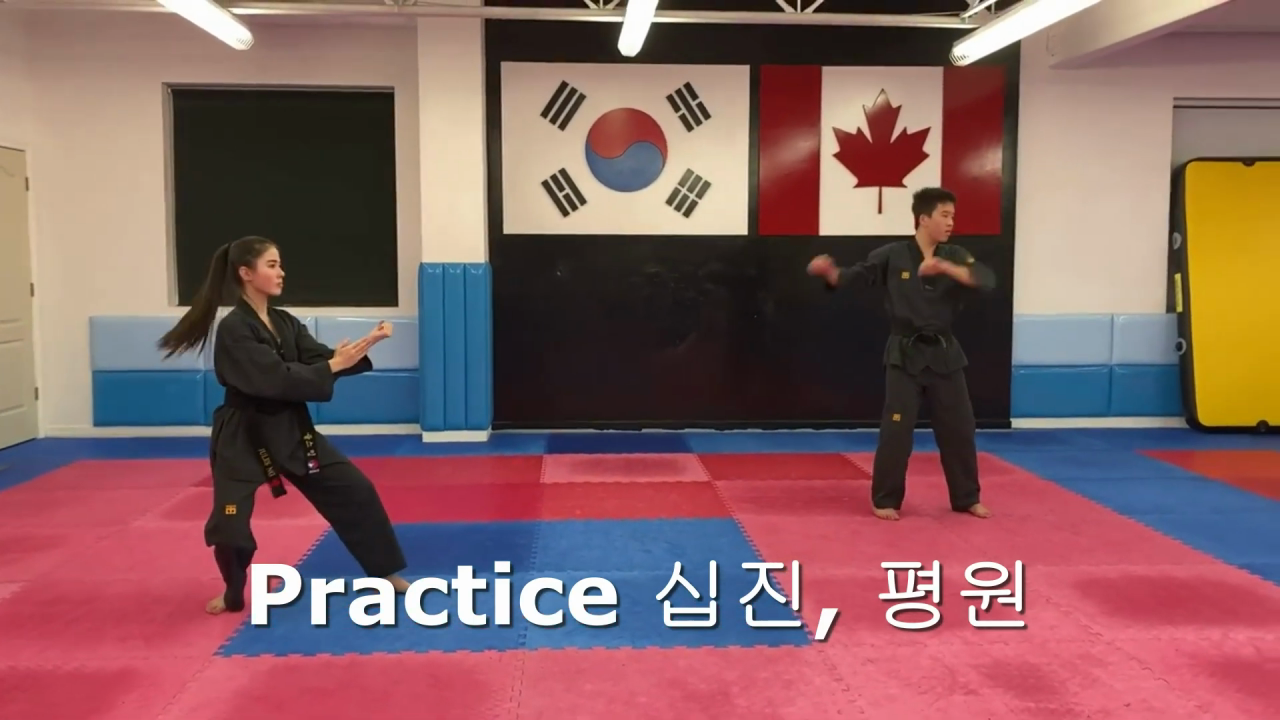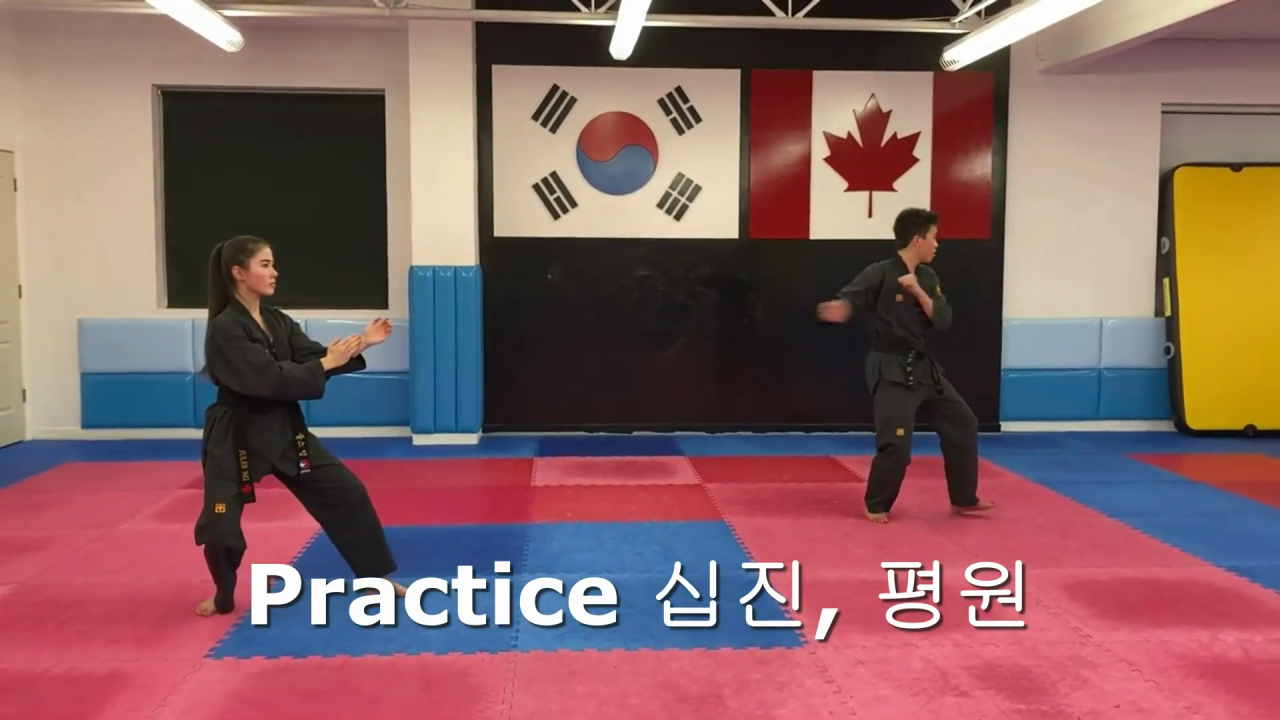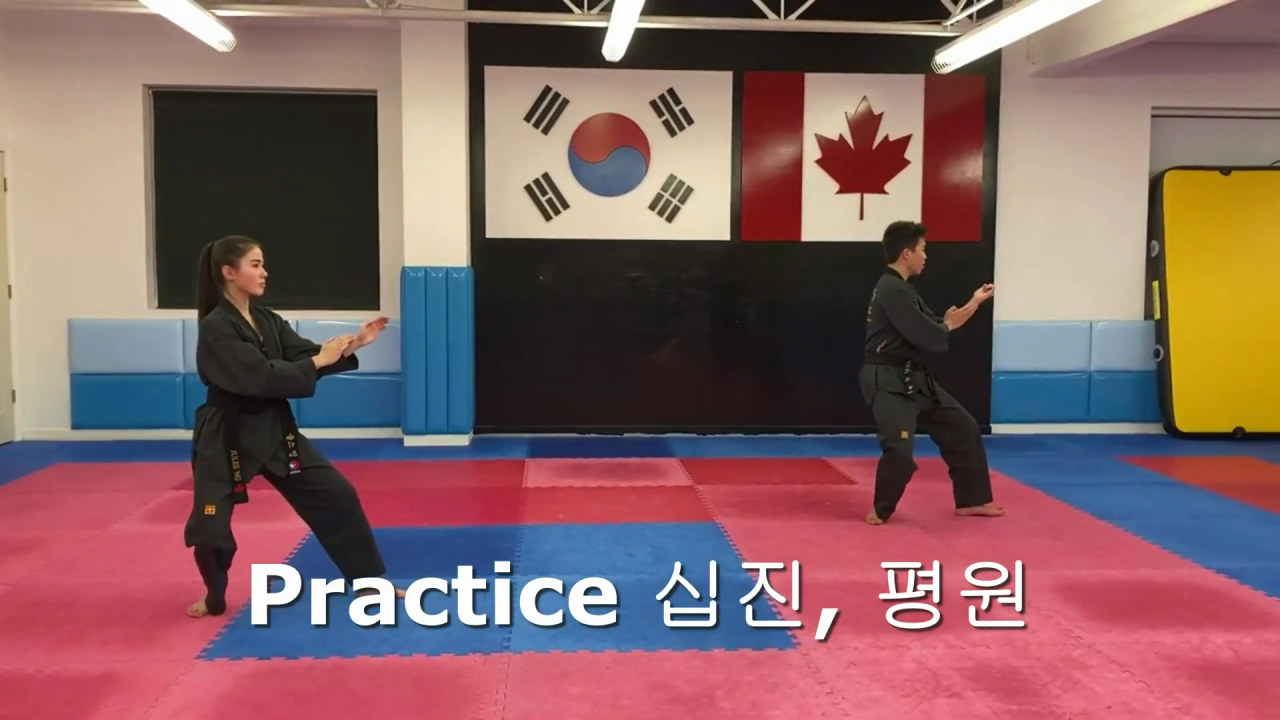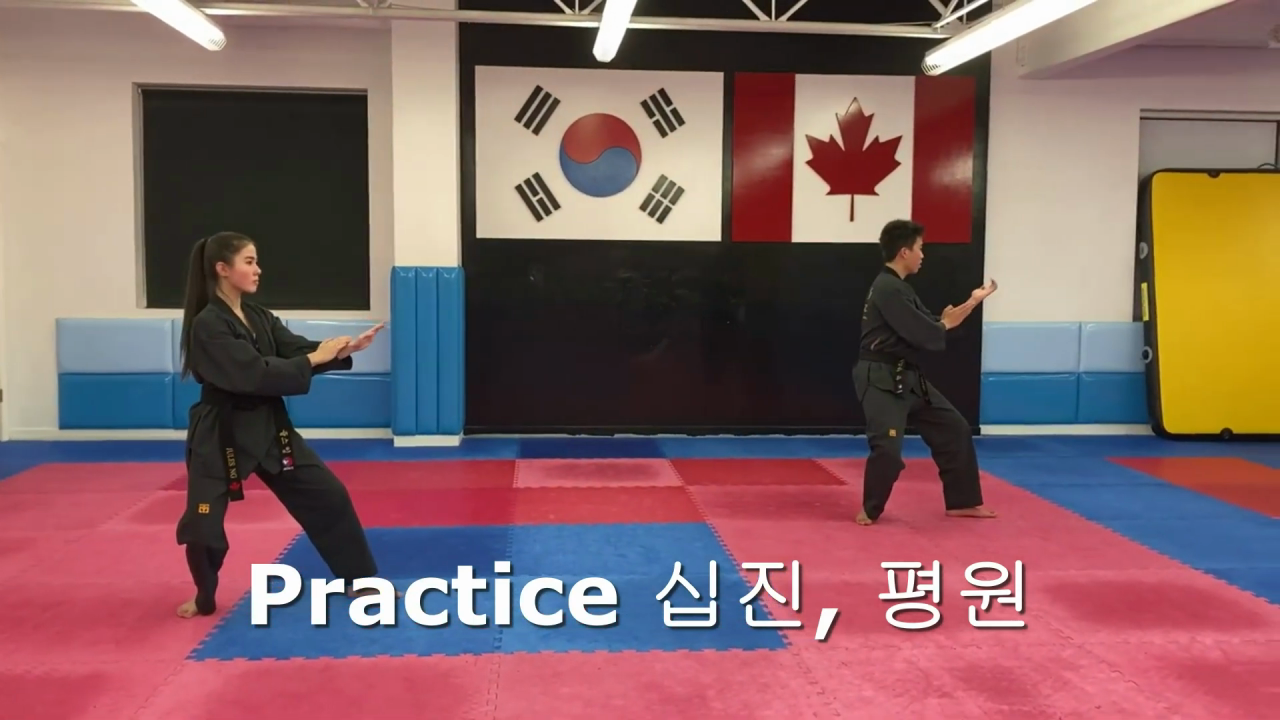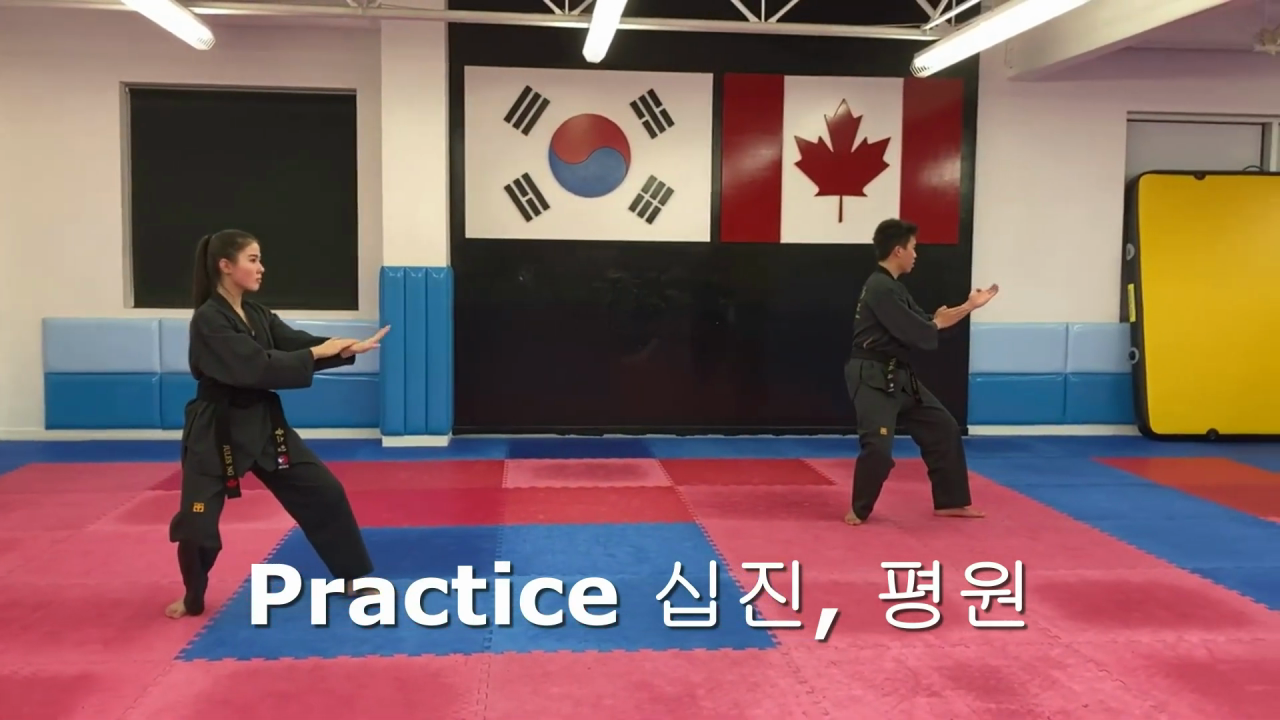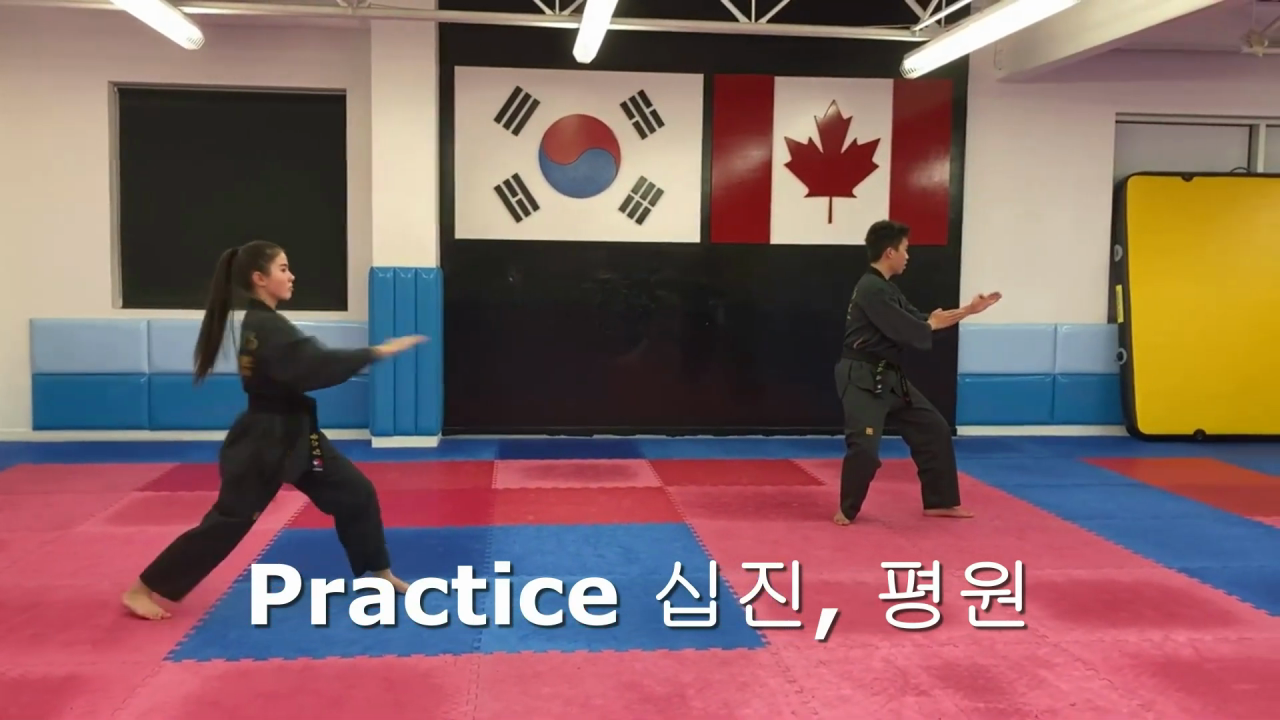
dt=0.4s
person 1, frame 1
left shoulder: (285, 322)
right shoulder: (233, 329)
left elbow: (320, 361)
right elbow: (277, 381)
left wrist: (363, 344)
right wrist: (334, 365)
left hip: (292, 429)
right hip: (244, 436)
left knee: (356, 491)
right knee: (230, 526)
left ankle: (385, 574)
right ankle: (233, 593)
person 1, frame 2
left shoulder: (279, 321)
right shoulder: (225, 329)
left elbow: (314, 359)
right elbow: (269, 379)
left wrist: (359, 344)
right wrist: (327, 363)
left hip: (284, 429)
right hip: (237, 435)
left knee: (347, 493)
right knee: (220, 524)
left ankle: (376, 577)
right ankle: (224, 595)
person 1, frame 3
left shoulder: (268, 321)
right shoulder: (216, 328)
left elbow: (303, 356)
right elbow: (260, 377)
left wrist: (351, 346)
right wrist: (319, 361)
left hip: (274, 429)
right hip: (227, 435)
left knee: (336, 495)
right knee: (210, 524)
left ankle: (367, 579)
right ankle: (214, 597)
person 1, frame 4
left shoulder: (259, 317)
right shoulder: (208, 325)
left elbow: (296, 351)
right elbow: (254, 374)
left wrist: (343, 350)
right wrist: (315, 359)
left hip: (269, 426)
right hip: (221, 433)
left knee: (328, 494)
right knee: (204, 524)
left ankle: (358, 580)
right ankle: (205, 596)
person 1, frame 5
left shoulder: (258, 314)
right shoulder: (209, 320)
left elbow: (296, 344)
right elbow: (256, 367)
left wrist: (347, 349)
right wrist: (317, 353)
left hip: (263, 422)
right hip: (217, 429)
left knee: (324, 492)
right knee: (198, 521)
left ankle: (351, 579)
right ankle: (192, 598)
person 1, frame 6
left shoulder: (264, 323)
right shoulder: (265, 329)
right elbow: (317, 366)
right wrist: (377, 352)
left hip: (294, 431)
right hip: (264, 439)
left knee: (354, 490)
right knee: (226, 523)
left ankle: (378, 574)
right ankle: (146, 589)
person 2, frame 1
left shoulder: (954, 255)
right shoulder: (891, 255)
left elbow: (985, 280)
right elbow: (854, 278)
left wrist: (946, 269)
right wrist: (829, 271)
left hip: (945, 353)
right hip: (905, 353)
left knee: (960, 429)
right knee: (897, 431)
left ankle: (967, 498)
right ankle: (885, 500)
person 2, frame 2
left shoulder: (926, 275)
right shoulder: (880, 273)
left elbow: (942, 320)
right elbow: (850, 297)
left wrist: (919, 293)
right wrist: (838, 310)
left hip: (924, 366)
right hip: (892, 369)
left knee: (963, 426)
right knee: (897, 442)
left ankle: (964, 499)
right ankle: (877, 505)
person 2, frame 3
left shoulder: (901, 289)
right shoulder: (891, 291)
left elbow: (931, 328)
right elbow: (928, 337)
left wrist: (974, 303)
right wrist: (949, 324)
left hip: (913, 379)
right hip: (889, 381)
left knee: (963, 429)
right knee: (900, 449)
left ankle: (971, 500)
right ankle: (881, 509)
person 2, frame 4
left shoulder: (899, 288)
right shoulder: (888, 290)
left elbow: (929, 326)
right elbow: (925, 334)
left wrist: (974, 301)
right wrist: (946, 323)
left hip: (907, 377)
right hip: (882, 379)
left knee: (954, 430)
right knee: (888, 447)
left ankle: (962, 502)
right ankle: (870, 509)
person 2, frame 5
left shoulder: (892, 287)
right shoulder: (880, 289)
left elbow: (922, 323)
right elbow: (916, 333)
left wrist: (971, 305)
right wrist: (938, 323)
left hip: (898, 376)
right hip: (873, 377)
left knee: (943, 430)
right knee: (878, 446)
left ankle: (950, 502)
right ankle: (859, 509)
person 2, frame 6
left shoulder: (886, 288)
right shoulder: (872, 290)
left elbow: (917, 321)
right elbow: (910, 331)
left wrist: (969, 310)
right wrist: (932, 324)
left hip: (889, 377)
right hip: (863, 378)
left knee: (934, 430)
right knee: (864, 446)
left ankle: (939, 502)
right ankle: (847, 510)
